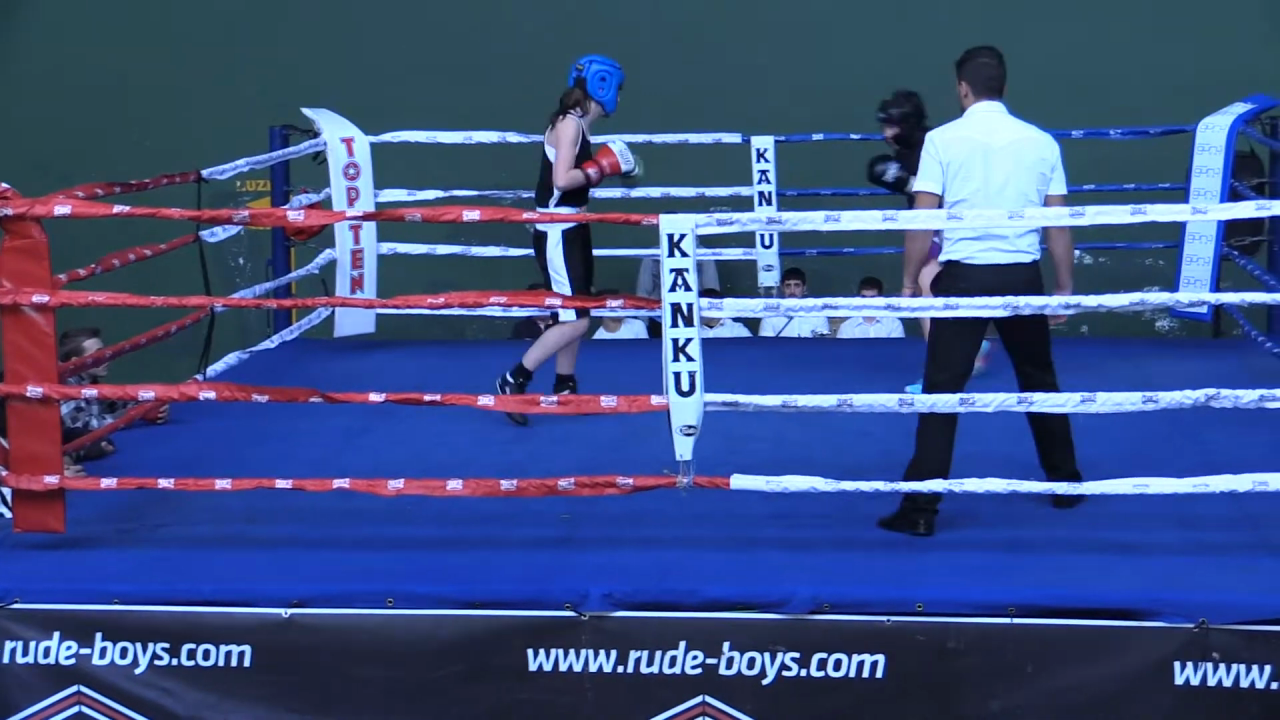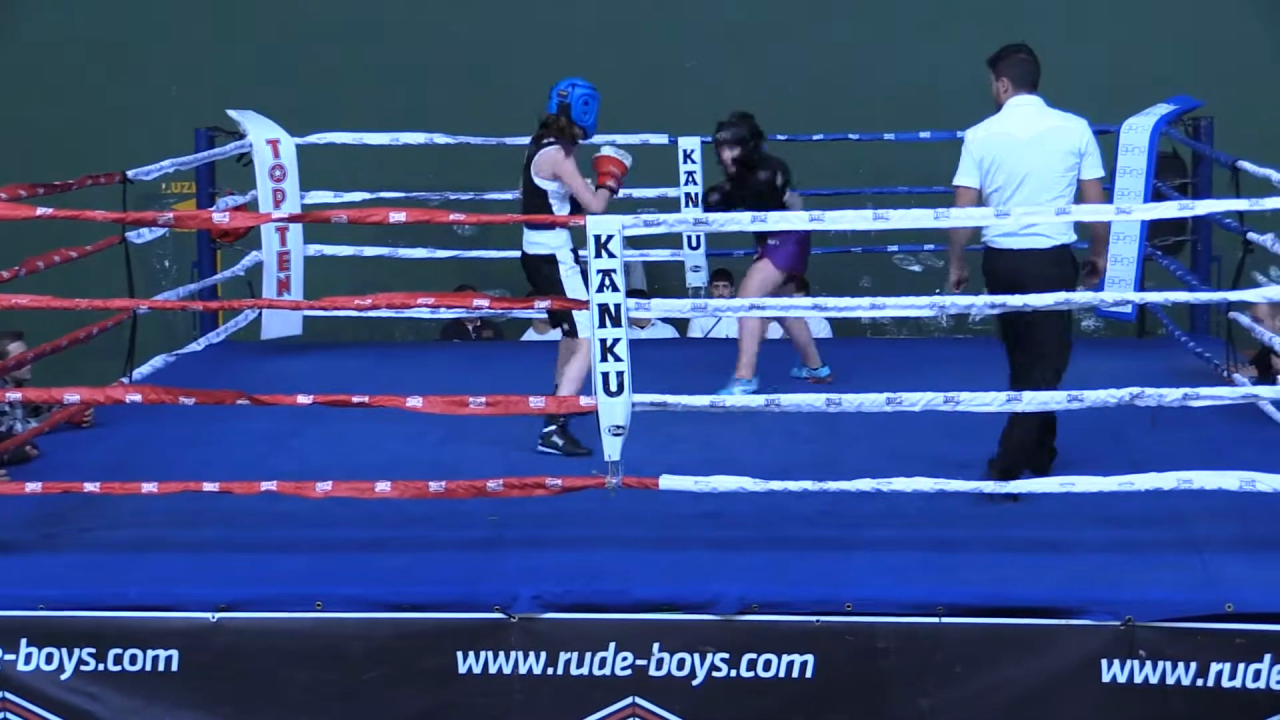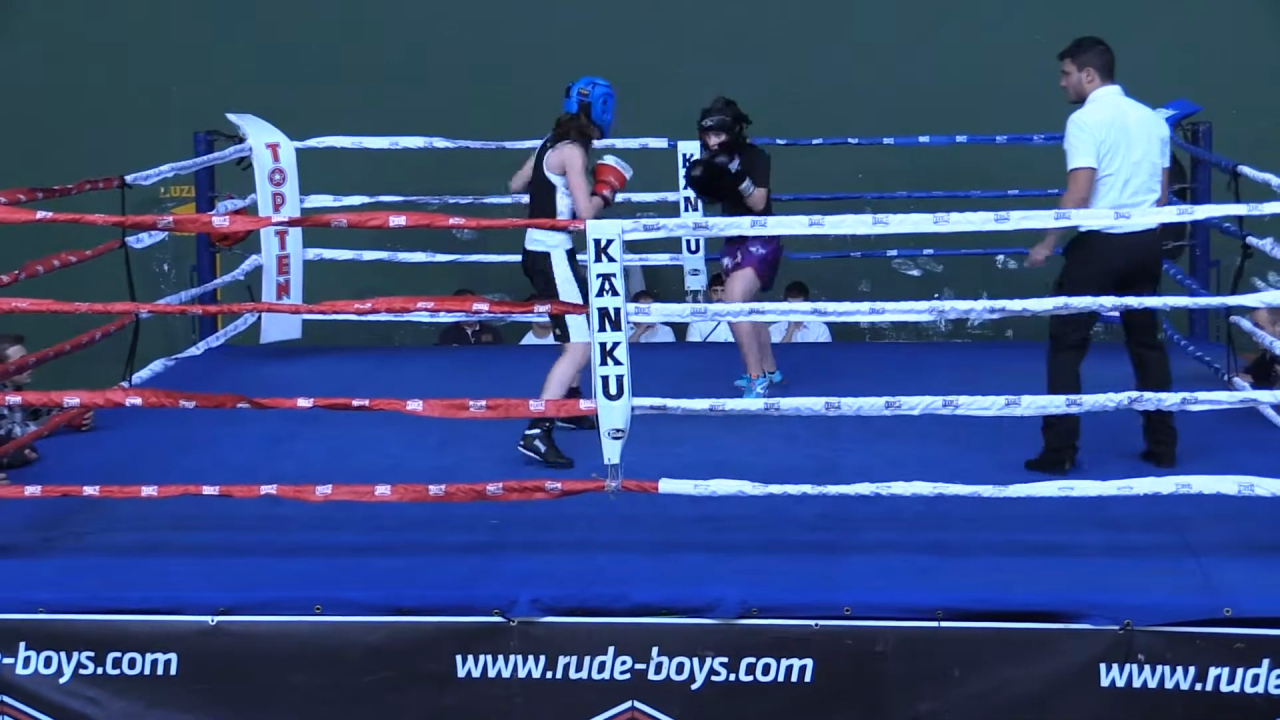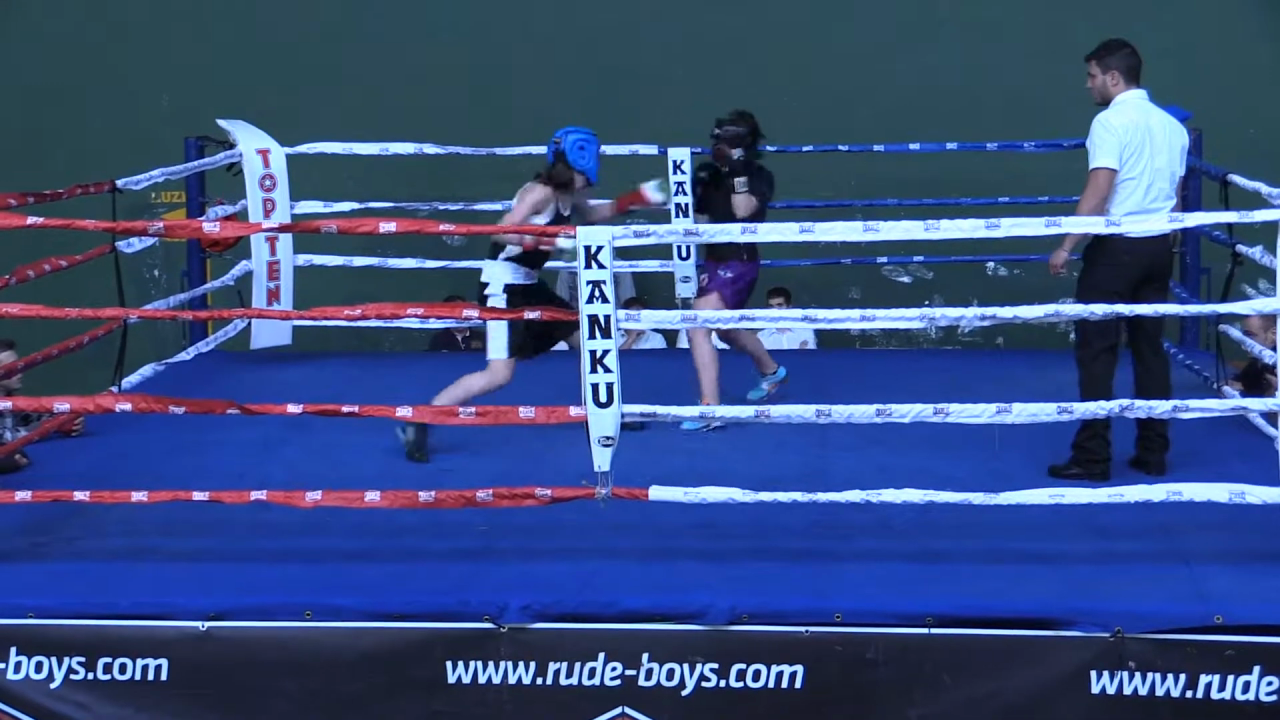
dt=0.7s
person 1, frame 1
left shoulder: (944, 139)
right shoulder: (1042, 142)
left elbow: (923, 222)
right elbow: (1057, 225)
left wrist: (909, 279)
right wrist: (1065, 286)
left hip: (964, 276)
right hip: (1022, 277)
left knee: (942, 391)
right knee: (1040, 381)
left ankle: (919, 508)
right ankle: (1064, 483)
person 1, frame 2
left shoulder: (980, 135)
right shoulder: (1074, 129)
left elbow: (964, 212)
right elbow: (1095, 204)
left wrist: (956, 264)
right wrist: (1098, 253)
left hip: (1001, 261)
right hip: (1051, 261)
left knee: (1023, 360)
right knee: (1044, 366)
left ankle: (1036, 452)
right ankle: (1007, 464)
person 1, frame 3
left shoulder: (1086, 119)
right shoulder: (1153, 119)
left elbow: (1079, 194)
right elbow: (1162, 191)
left wrist: (1047, 244)
left hip: (1100, 244)
right hip: (1145, 242)
left knee: (1066, 344)
right knee: (1147, 342)
left ankle: (1059, 451)
right ankle: (1161, 444)
person 1, frame 4
left shoulder: (1111, 121)
right shoulder: (1173, 126)
left elbow: (1097, 194)
right elbow: (1173, 195)
left wrist: (1066, 246)
left hip: (1117, 248)
right hip: (1158, 247)
left knee: (1096, 351)
right knee: (1150, 348)
left ankle: (1092, 458)
right ankle: (1153, 452)
person 2, frame 1
left shoulder: (583, 125)
right shoulder: (568, 122)
right elbow: (563, 180)
left wrist: (614, 168)
right wrist: (601, 165)
left hip: (573, 227)
right hip: (556, 232)
left knee: (577, 316)
right knee: (572, 322)
left ankle: (562, 386)
right ankle: (514, 380)
person 2, frame 2
left shoulder: (541, 143)
right shoulder: (560, 153)
left elbow: (525, 191)
right elbow: (593, 206)
right wrist: (610, 180)
left hip: (537, 252)
right hip: (554, 255)
left knee: (576, 325)
right knee: (588, 341)
left ankle: (564, 396)
right ankle: (552, 428)
person 2, frame 3
left shoulder: (552, 143)
right shoulder: (573, 150)
left elbow: (516, 185)
right elbow: (585, 213)
right wrist: (607, 187)
left hip: (542, 250)
right hip: (551, 254)
left knee: (583, 330)
right knee: (580, 347)
right ankle: (537, 432)
person 2, frame 4
left shoulder: (571, 195)
right shoulder: (541, 191)
left elbow: (594, 216)
right elbow: (502, 234)
left wrist: (633, 200)
right wrist: (541, 242)
left hip: (530, 285)
right hip: (504, 285)
left knee: (585, 338)
right knee: (498, 374)
right ankle: (417, 425)
person 3, frame 1
right shoulder: (907, 149)
left wrist: (902, 180)
right wrist: (889, 177)
left hip: (945, 231)
left knee: (926, 299)
right knee: (917, 294)
right ankle: (976, 345)
person 3, frame 2
left shoulder: (770, 168)
right shoulder: (735, 173)
left elbow: (796, 207)
right elbow: (737, 209)
left wrist: (781, 187)
right wrist: (717, 202)
left hip: (788, 241)
right hip: (771, 240)
left knee: (748, 298)
left ankle: (744, 379)
right ankle: (815, 367)
person 3, frame 3
left shoulder: (754, 156)
right shoulder: (711, 161)
left elbow: (758, 203)
left wrist: (737, 173)
right wrist: (700, 184)
left hip: (760, 243)
right hip: (735, 243)
left knee: (733, 305)
right knee: (743, 308)
left ankle: (757, 379)
right ankle: (769, 371)
person 3, frame 4
left shoulder: (758, 175)
right shoulder: (714, 171)
left elbow: (741, 212)
right elbow: (703, 220)
left wrist: (739, 173)
right wrist: (702, 199)
left hip: (735, 264)
right hip: (717, 261)
left knee: (697, 330)
right knee: (727, 326)
left ankle: (710, 408)
right ankle: (771, 372)
